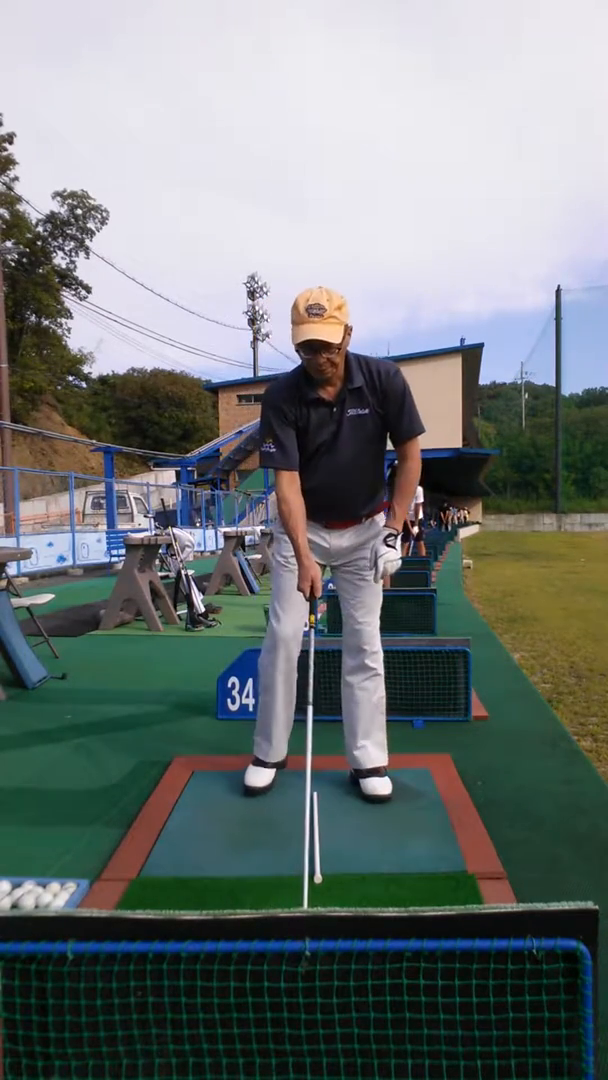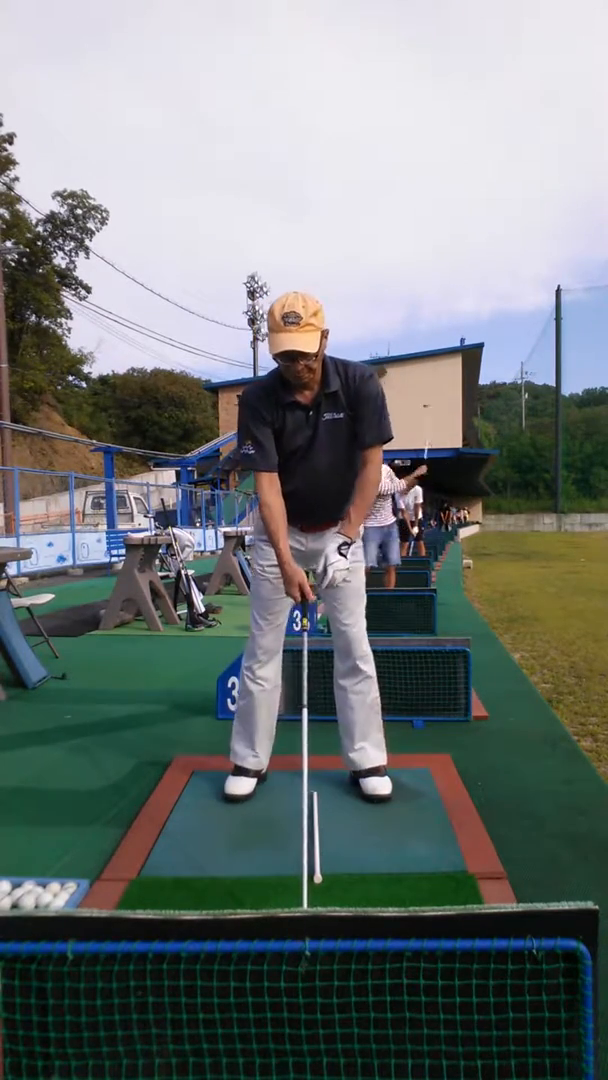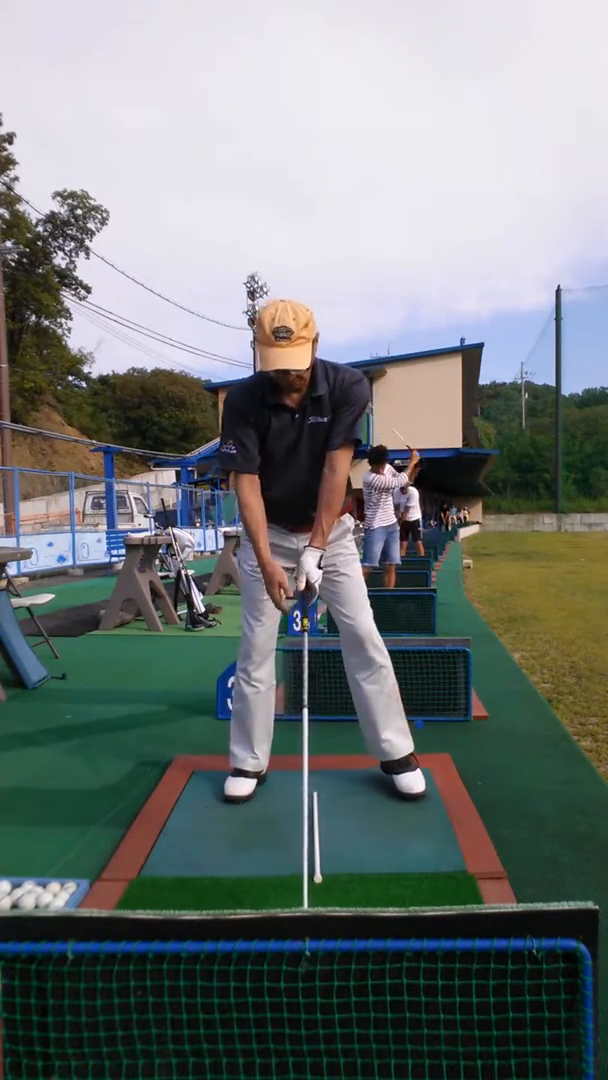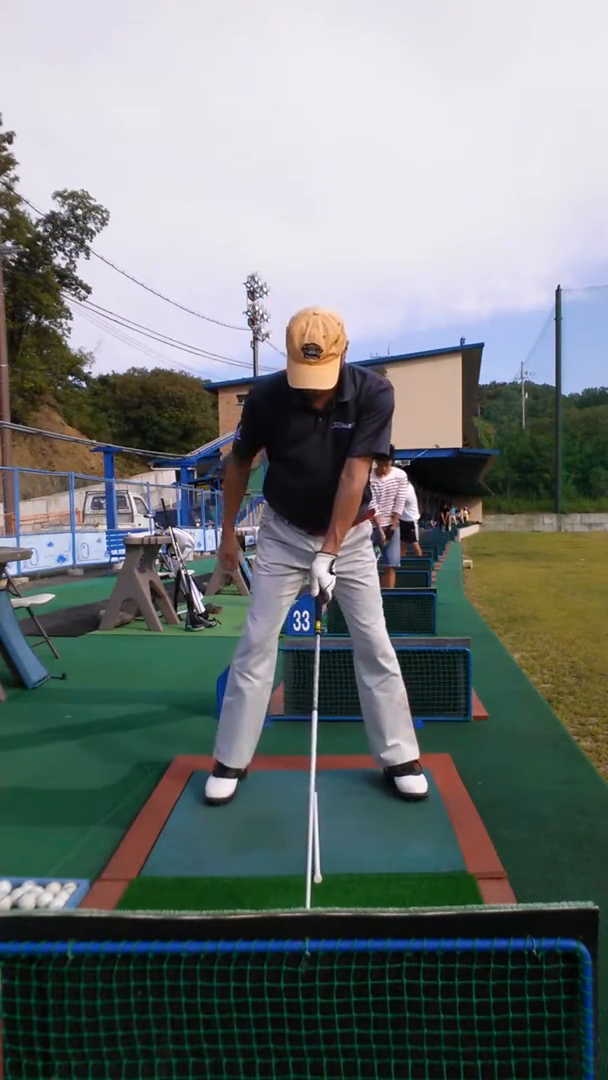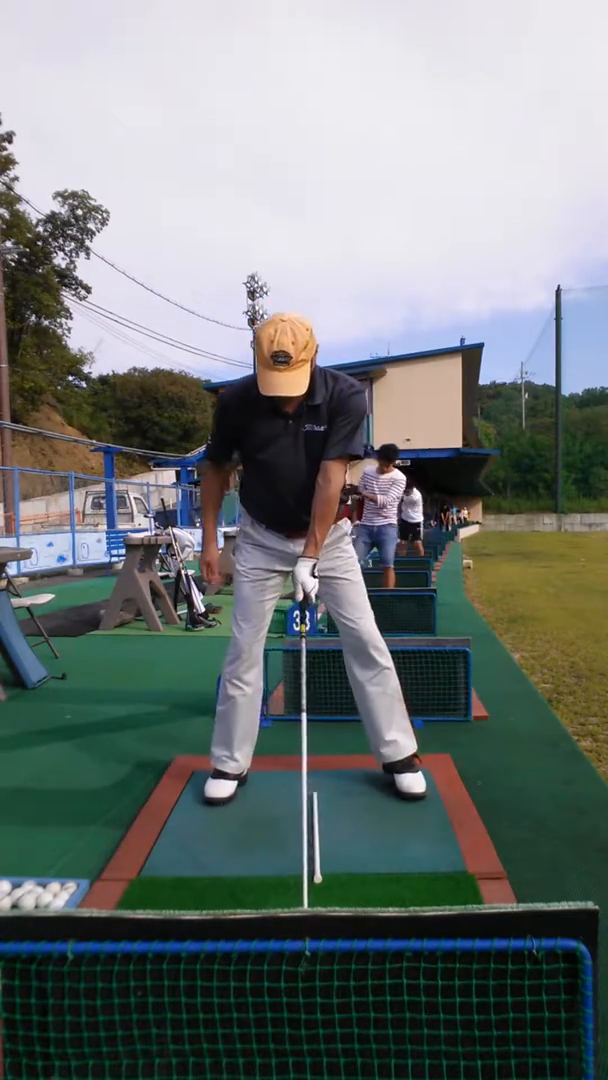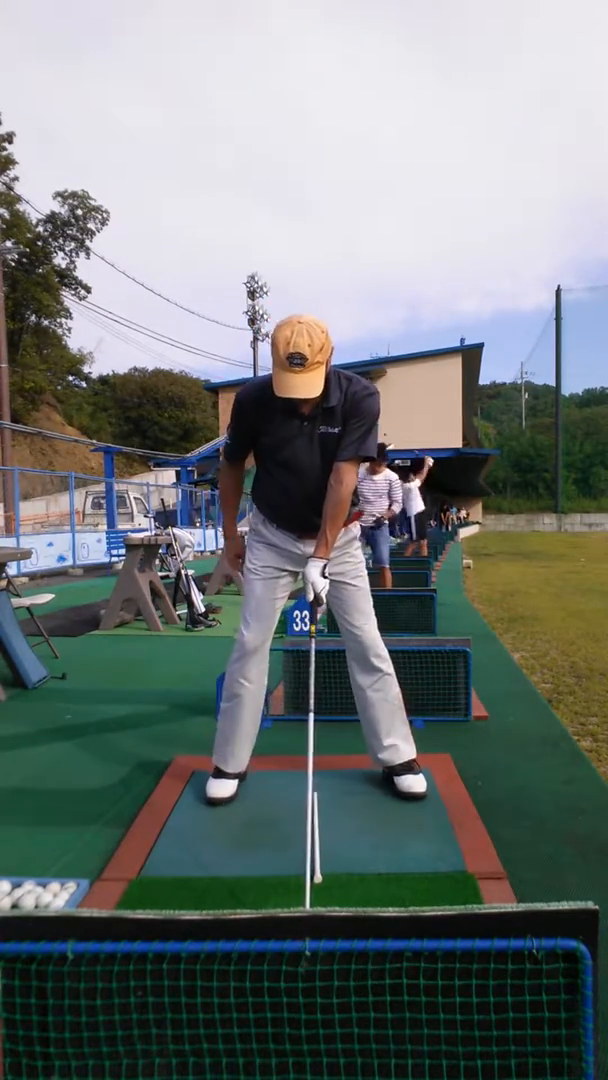
dt=0.4s
person 1, frame 1
left shoulder: (384, 379)
right shoulder: (281, 396)
left elbow: (410, 454)
right elbow: (286, 481)
left wrist: (392, 530)
right wrist: (304, 557)
left hip: (363, 529)
right hip: (301, 528)
left knee: (364, 644)
right knee: (283, 637)
left ankle: (368, 760)
right ankle: (269, 751)
person 1, frame 2
left shoulder: (359, 383)
right shoulder: (258, 398)
left elbow: (370, 465)
right elbow: (267, 483)
left wrist: (347, 539)
right wrist: (285, 561)
left hip: (339, 531)
right hip: (279, 532)
left knee: (353, 644)
right knee: (263, 645)
left ankle: (367, 759)
right ankle: (249, 760)
person 1, frame 3
left shoulder: (348, 386)
right shoulder: (243, 399)
left elbow: (336, 469)
right elbow: (246, 484)
left wrist: (316, 548)
right wrist: (265, 559)
left hip: (331, 530)
right hip: (269, 533)
left knee: (363, 637)
right knee: (256, 646)
left ankle: (397, 753)
right ankle: (249, 761)
person 1, frame 4
left shoulder: (374, 393)
right shoulder: (266, 395)
left elbow: (355, 476)
right elbow: (239, 462)
left wrist: (330, 553)
right wrist: (227, 533)
left hip: (349, 535)
right hip: (282, 533)
left knee: (374, 644)
right knee: (256, 644)
left ankle: (399, 758)
right ankle: (230, 761)
person 1, frame 5
left shoulder: (346, 395)
right shoulder: (236, 400)
left elbow: (331, 478)
right elbow: (216, 468)
left wrist: (311, 557)
right wrist: (209, 540)
left hip: (328, 535)
right hip: (261, 538)
left knee: (365, 639)
right knee: (244, 647)
left ankle: (399, 755)
right ankle: (229, 763)
person 1, frame 6
left shoulder: (360, 397)
right shoulder: (252, 399)
left elbow: (343, 479)
right elbow: (232, 465)
left wrist: (321, 557)
right wrist: (230, 533)
left hip: (338, 537)
right hip: (271, 536)
left knee: (366, 644)
right knee: (250, 646)
left ankle: (397, 757)
right ankle: (228, 763)
